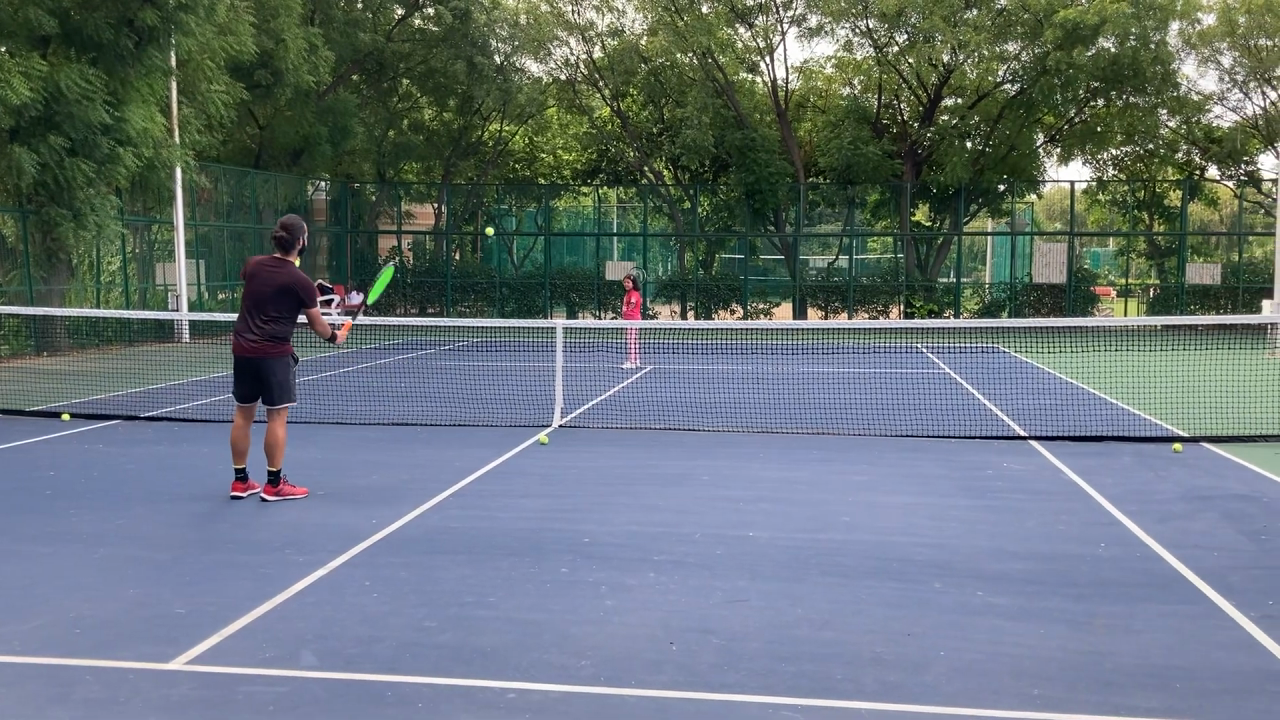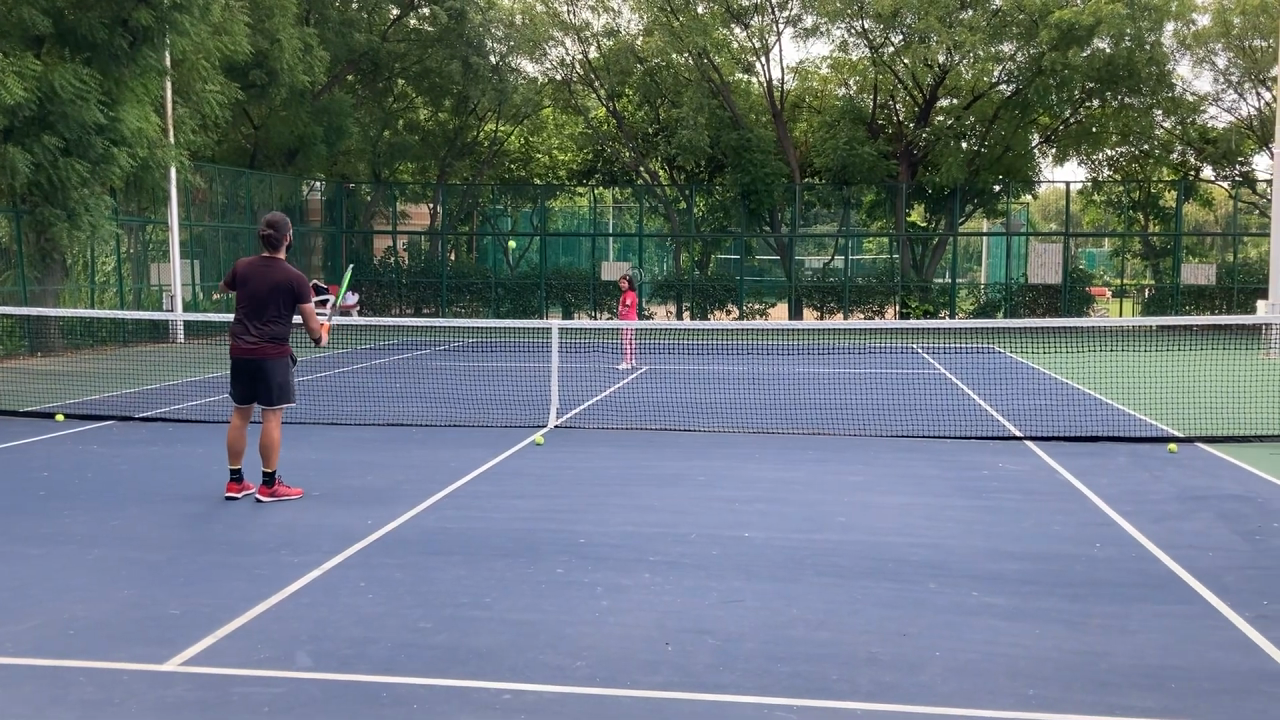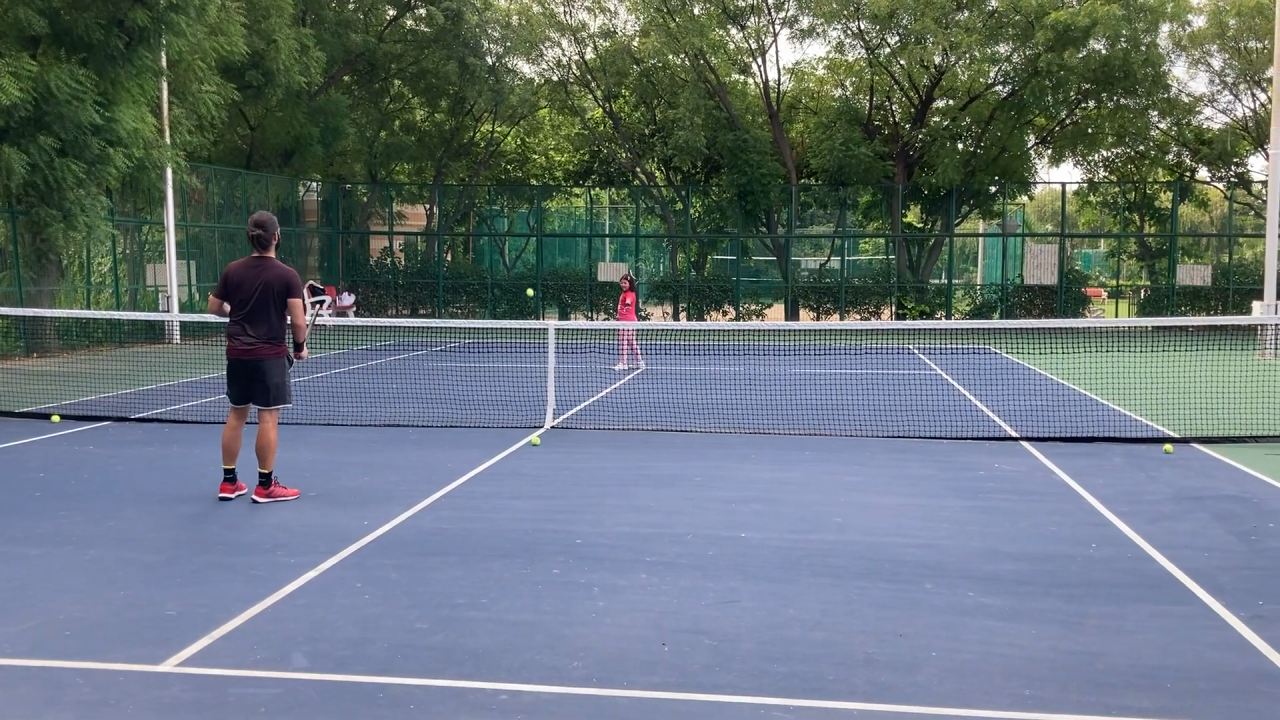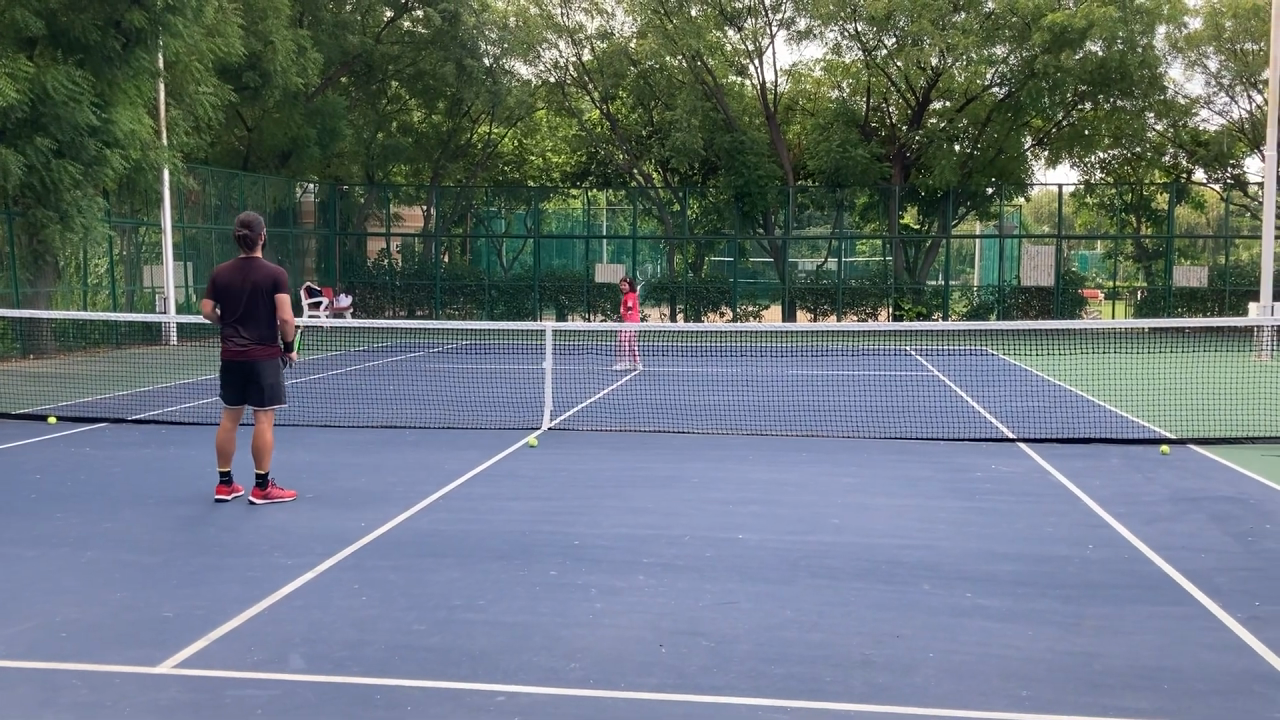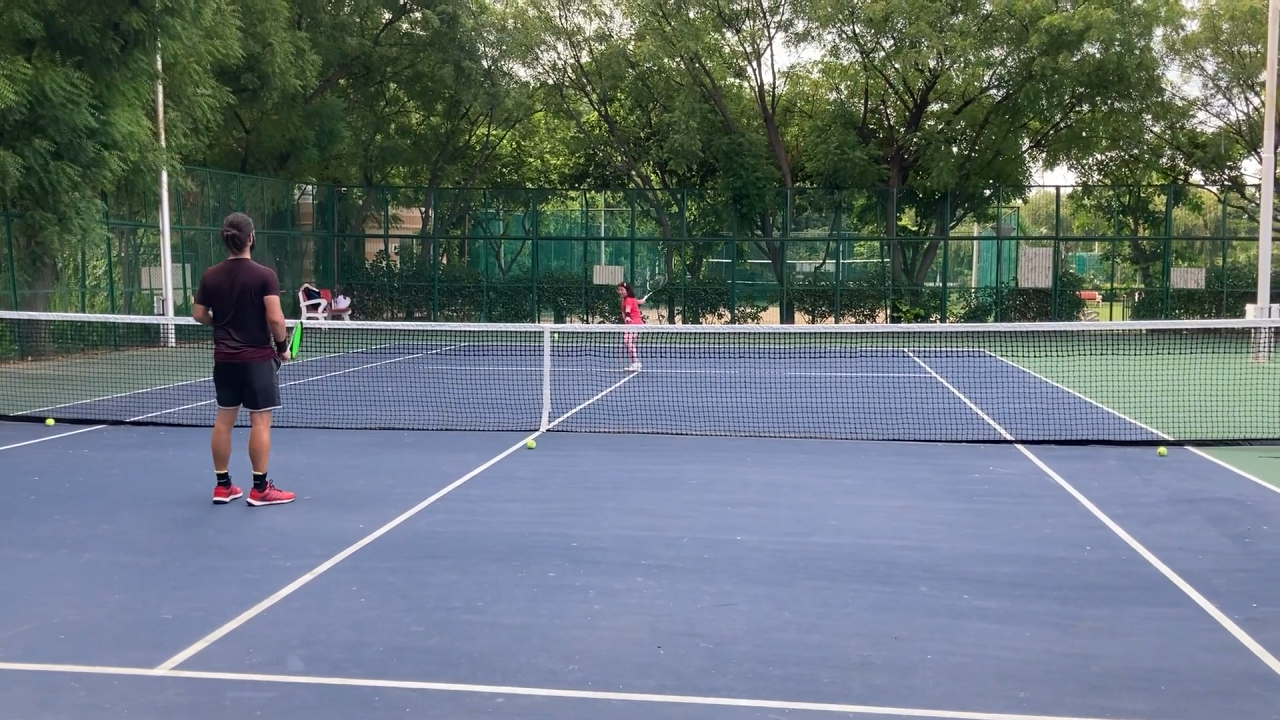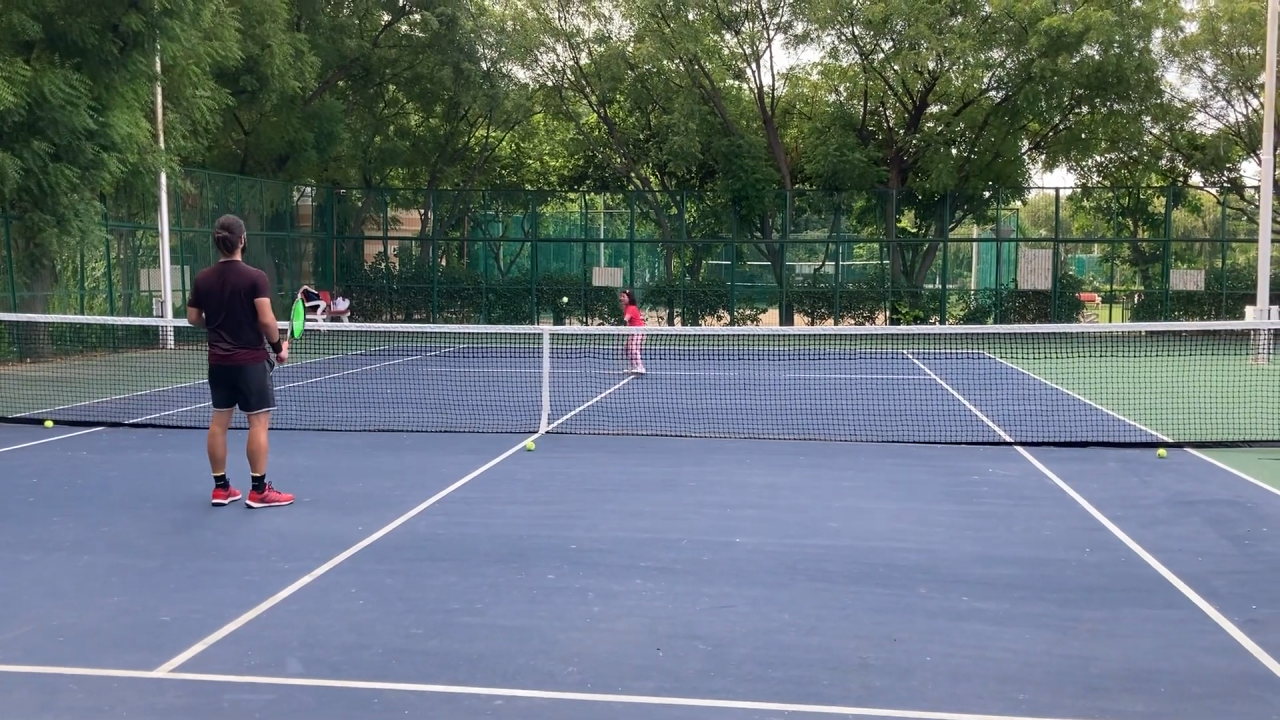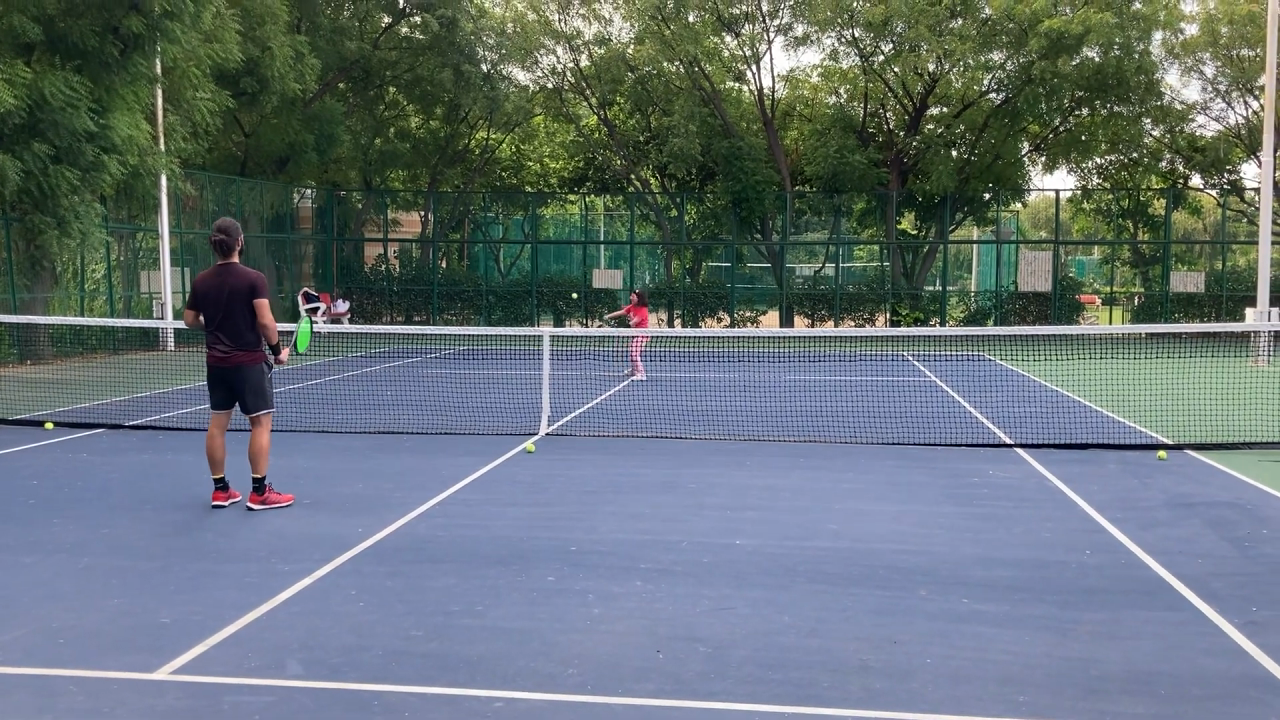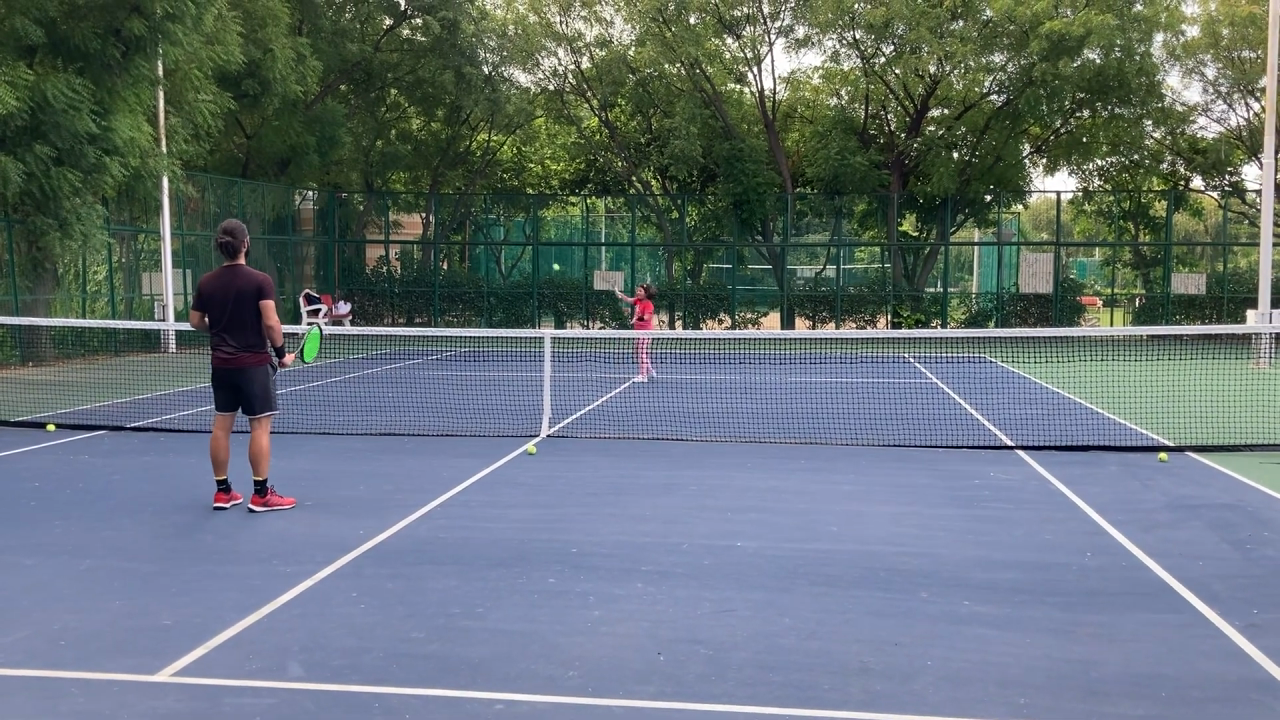
dt=0.2s
person 1, frame 1
left shoulder: (254, 264)
right shoulder: (301, 281)
right elbow: (318, 324)
right wrist: (335, 336)
left hip: (242, 350)
right hip: (274, 354)
left knee: (243, 415)
right knee: (277, 417)
left ankle: (240, 481)
right ankle: (274, 484)
person 1, frame 2
left shoulder: (242, 266)
right shoulder: (295, 278)
left elbow: (224, 288)
right elbow: (312, 323)
right wrist: (320, 338)
left hip: (240, 351)
right hip: (273, 355)
left knee: (240, 416)
right knee: (272, 418)
left ankle: (235, 481)
right ankle: (269, 485)
person 1, frame 3
left shoulder: (232, 270)
right shoulder: (287, 275)
left elbow: (214, 307)
right elbow: (298, 321)
right wrist: (300, 347)
left hip: (237, 354)
right hip: (270, 355)
left knee: (235, 416)
right knee: (268, 418)
left ankle: (229, 482)
right ankle: (265, 485)
person 1, frame 4
left shoulder: (220, 273)
right shoulder: (275, 274)
left elbow: (207, 312)
right elbow: (286, 318)
right wrist: (289, 348)
left hip: (231, 356)
right hip: (264, 356)
left knee: (229, 418)
right knee: (264, 419)
left ankle: (225, 483)
right ankle: (262, 487)
person 1, frame 5
left shoulder: (210, 276)
right shoulder: (264, 275)
left elbow: (199, 315)
right elbow: (275, 318)
right wrist: (282, 348)
left hip: (225, 358)
right hip: (257, 358)
left knee: (224, 419)
right knee: (260, 421)
left ankle: (223, 485)
right ankle: (260, 488)
person 1, frame 6
left shoulder: (202, 278)
right shoulder: (255, 277)
left elbow: (193, 318)
right elbow: (266, 321)
right wrist: (278, 347)
left hip: (218, 360)
right hip: (250, 360)
left knee: (219, 422)
right knee: (258, 423)
left ankle: (221, 488)
right ankle: (259, 490)
person 1, frame 7
left shoulder: (200, 281)
right shoulder: (253, 278)
left elbow: (190, 320)
right elbow: (265, 321)
right wrist: (277, 350)
left hip: (216, 362)
right hip: (249, 361)
left knee: (217, 424)
right knee: (260, 424)
left ankle: (221, 490)
right ankle: (260, 492)
person 1, frame 8
left shoulder: (206, 282)
right shoulder: (260, 280)
left elbow: (196, 321)
right elbow: (271, 323)
right wrist: (281, 353)
left hip: (221, 364)
right hip: (253, 363)
left knee: (221, 426)
right knee: (260, 427)
left ankle: (223, 491)
right ankle: (261, 494)
